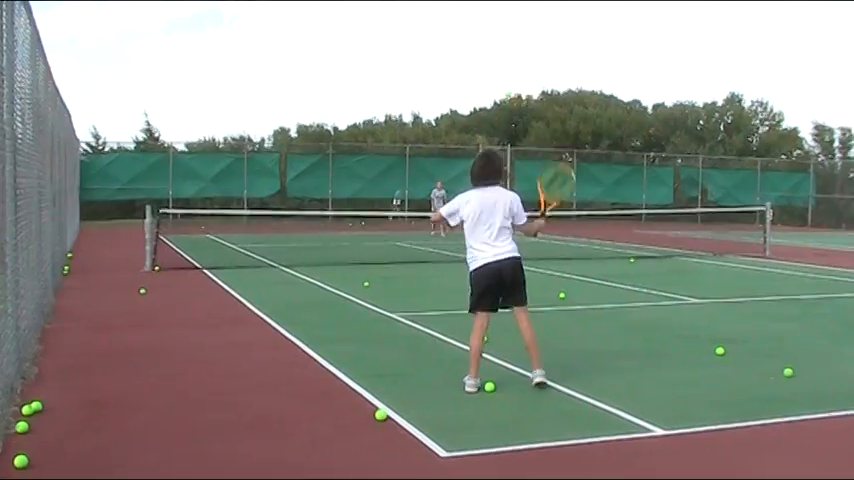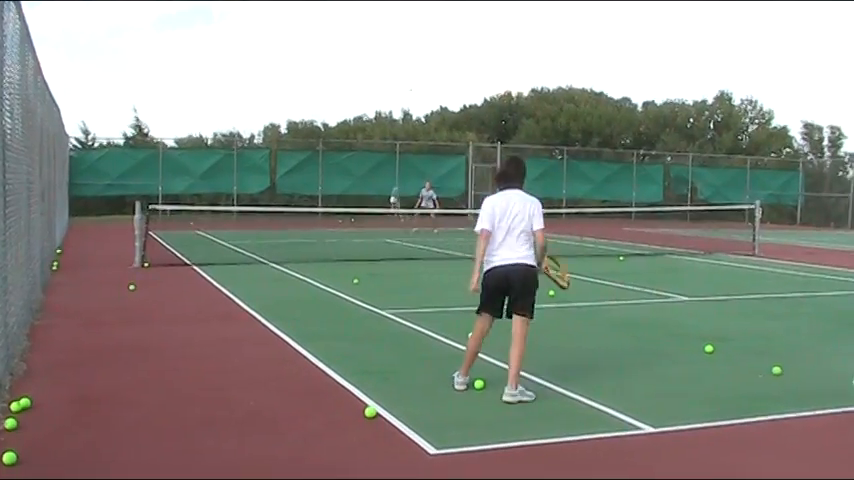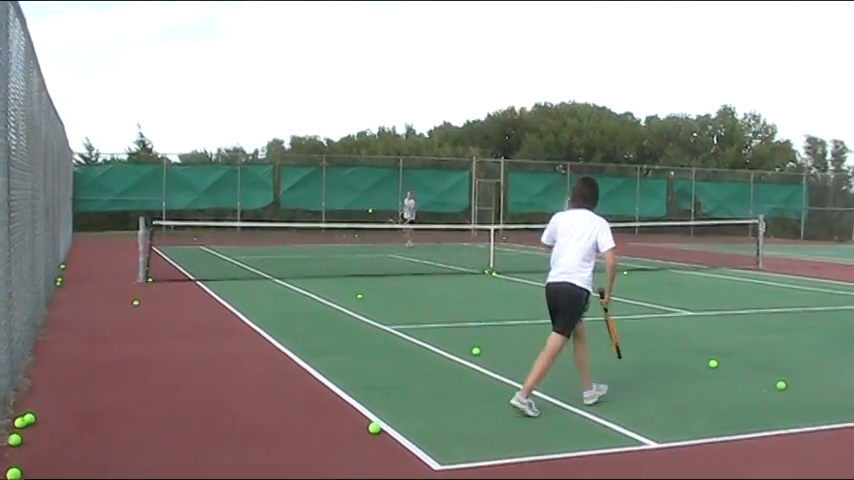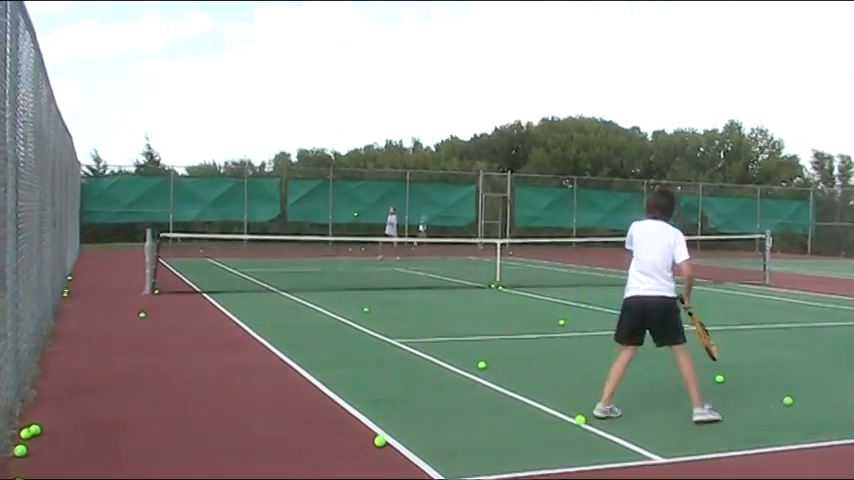
dt=0.5s
person 1, frame 1
left shoulder: (466, 199)
right shoulder: (510, 198)
left elbow: (435, 218)
right elbow: (527, 230)
left wrist: (455, 220)
right wrist: (540, 224)
left hip: (482, 266)
right hip: (511, 262)
left knee: (480, 324)
right knee: (522, 316)
left ankle: (472, 379)
right ankle: (538, 371)
person 1, frame 2
left shoulder: (491, 201)
right shoulder: (532, 203)
left elbow: (483, 237)
right elbow: (541, 242)
left wrist: (476, 272)
right wrist: (538, 266)
left hip: (495, 269)
right hip: (523, 268)
left knee: (482, 325)
right knee: (519, 331)
left ankle: (462, 376)
right ankle: (512, 388)
person 1, frame 3
left shoulder: (559, 218)
right shoulder: (599, 223)
left elbow: (546, 245)
right elbow: (610, 261)
right wrist: (608, 291)
left hip: (553, 285)
right hip: (576, 288)
left knee: (579, 334)
right knee: (553, 346)
left ankle: (589, 389)
right ankle: (523, 395)
person 1, frame 4
left shoulder: (636, 228)
right shoulder: (674, 234)
right elbow: (687, 272)
right wrist: (687, 296)
left hip: (634, 298)
right hip: (663, 300)
left knee: (626, 354)
right knee: (681, 354)
left ankle: (604, 404)
right ankle: (699, 408)
